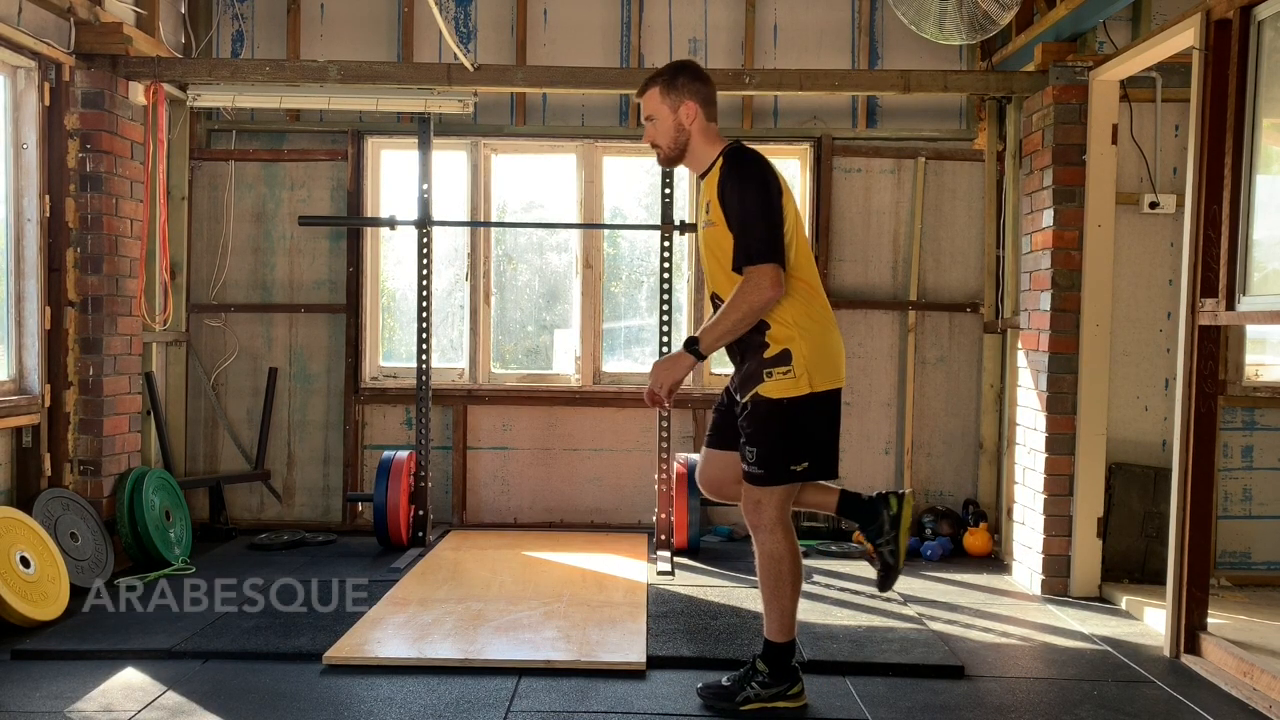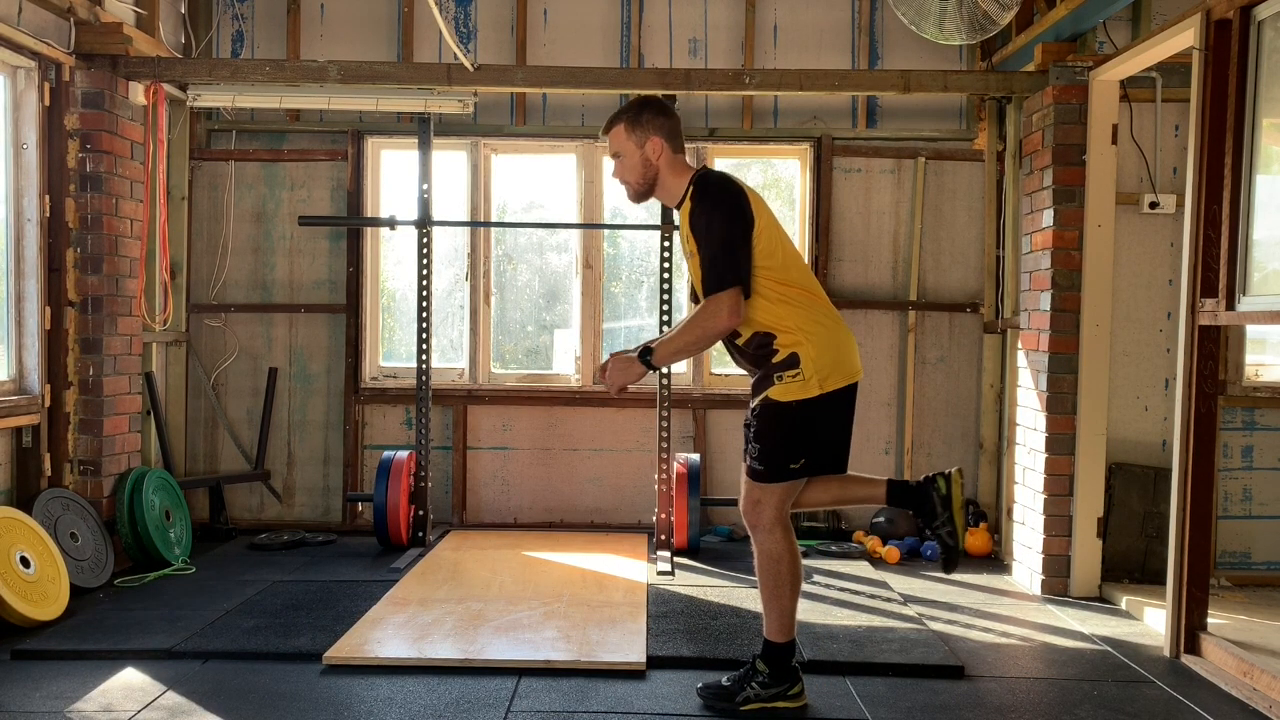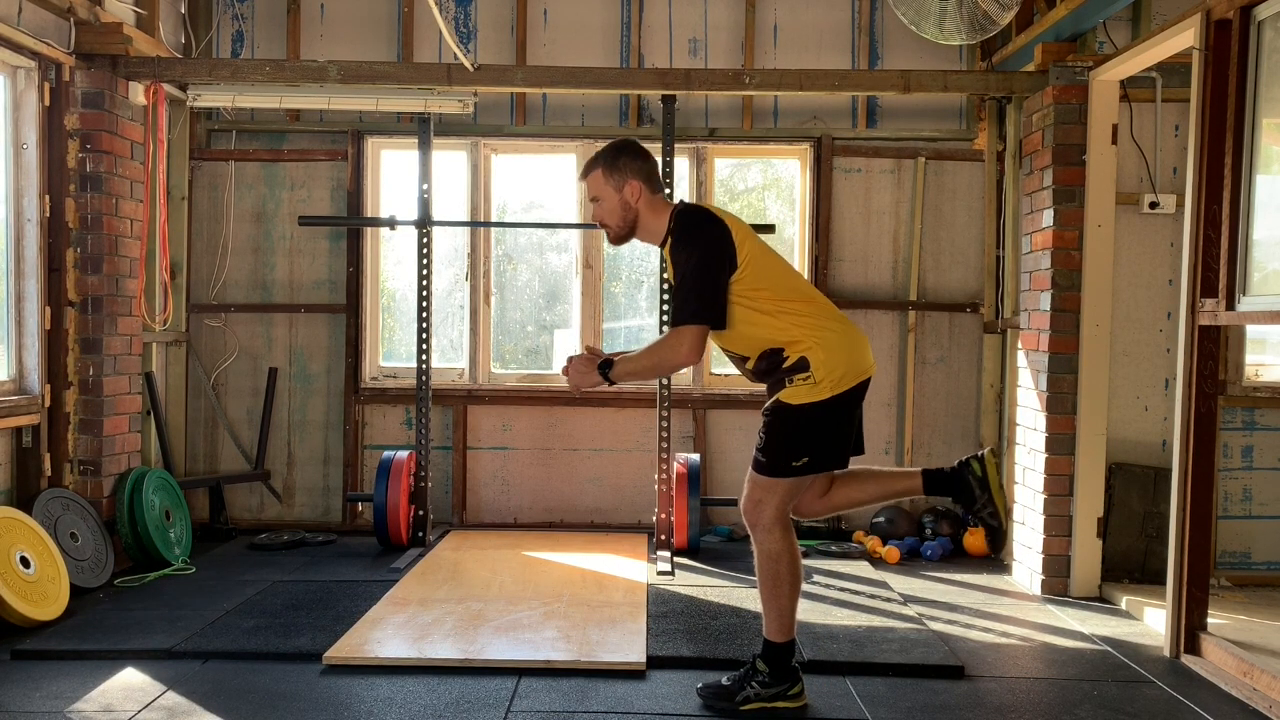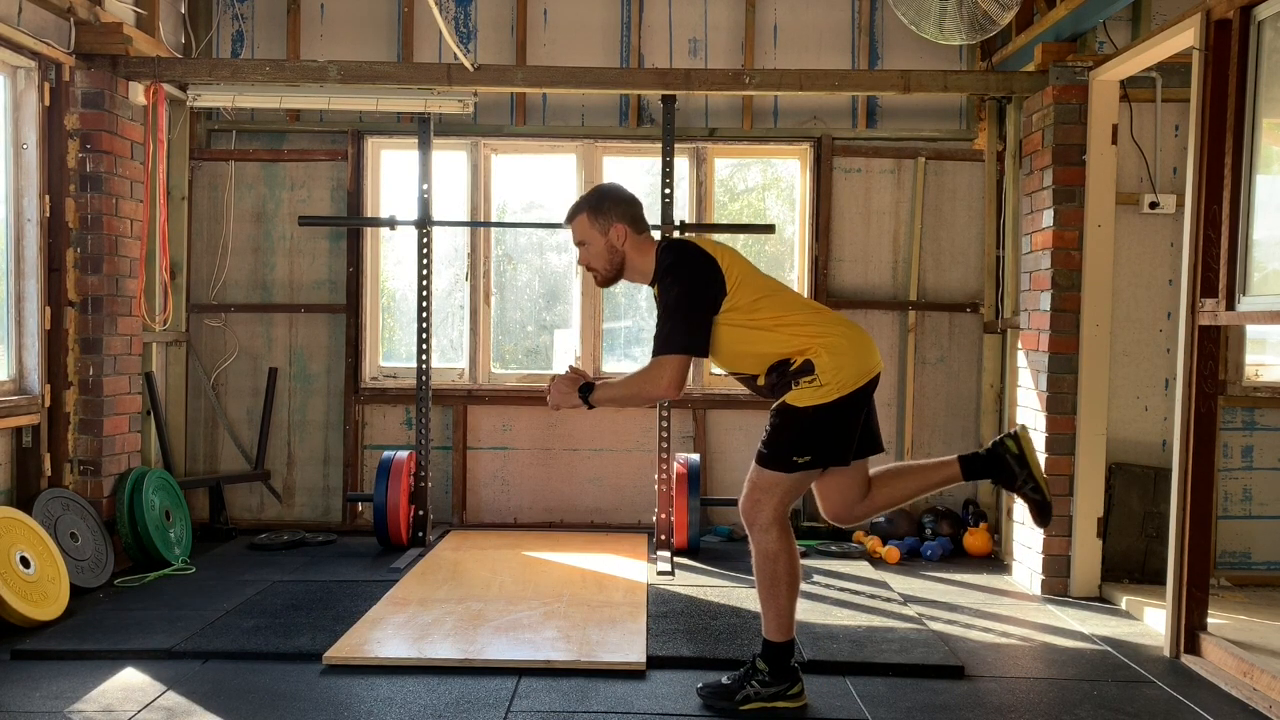
dt=0.3s
person 1, frame 1
left shoulder: (742, 173)
right shoulder: (717, 178)
left elbow: (766, 284)
left wrist: (689, 353)
right wrist: (693, 357)
left hip: (791, 367)
right hip: (763, 365)
left knee: (764, 512)
right knee: (718, 480)
left ankle: (778, 674)
right ankle: (869, 512)
person 1, frame 2
left shoulder: (712, 200)
right shoulder: (701, 200)
left elbow: (721, 313)
right elbow: (717, 311)
left wrist: (644, 360)
right wrist: (646, 354)
left hip: (806, 366)
right hip: (797, 364)
left knee: (762, 511)
right knee: (774, 496)
left ankle: (776, 674)
right ankle: (920, 495)
person 1, frame 3
left shoulder: (695, 235)
right shoulder: (689, 230)
left elbow: (686, 347)
right elbow: (687, 339)
left wrist: (604, 371)
right wrist: (613, 361)
left hip: (819, 368)
right hip: (821, 364)
left knee: (763, 511)
right knee: (807, 499)
left ankle: (777, 673)
right ankle: (957, 482)
person 1, frame 4
left shoulder: (683, 269)
right shoulder: (677, 262)
left elbow: (665, 383)
right elbow: (664, 375)
left wrist: (585, 394)
right wrist: (594, 384)
left hip: (828, 371)
right hip: (838, 365)
left knee: (761, 511)
right knee: (847, 506)
left ankle: (776, 674)
right ankle: (993, 459)
